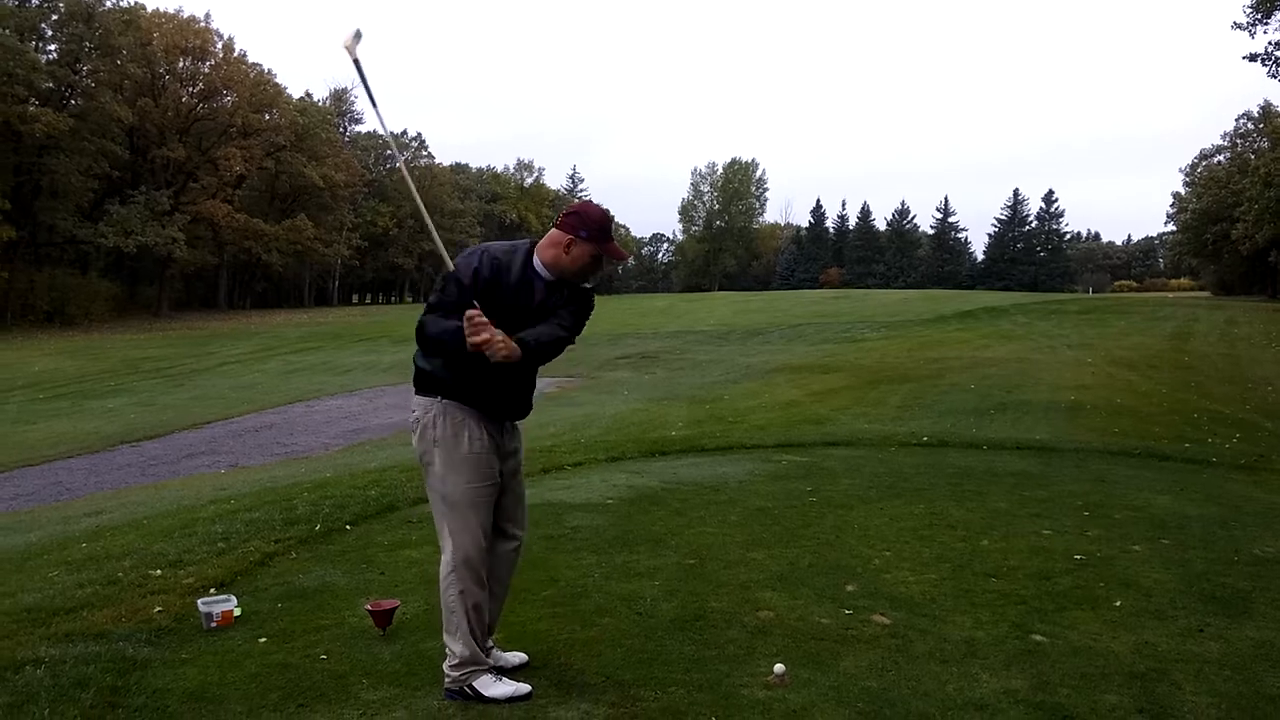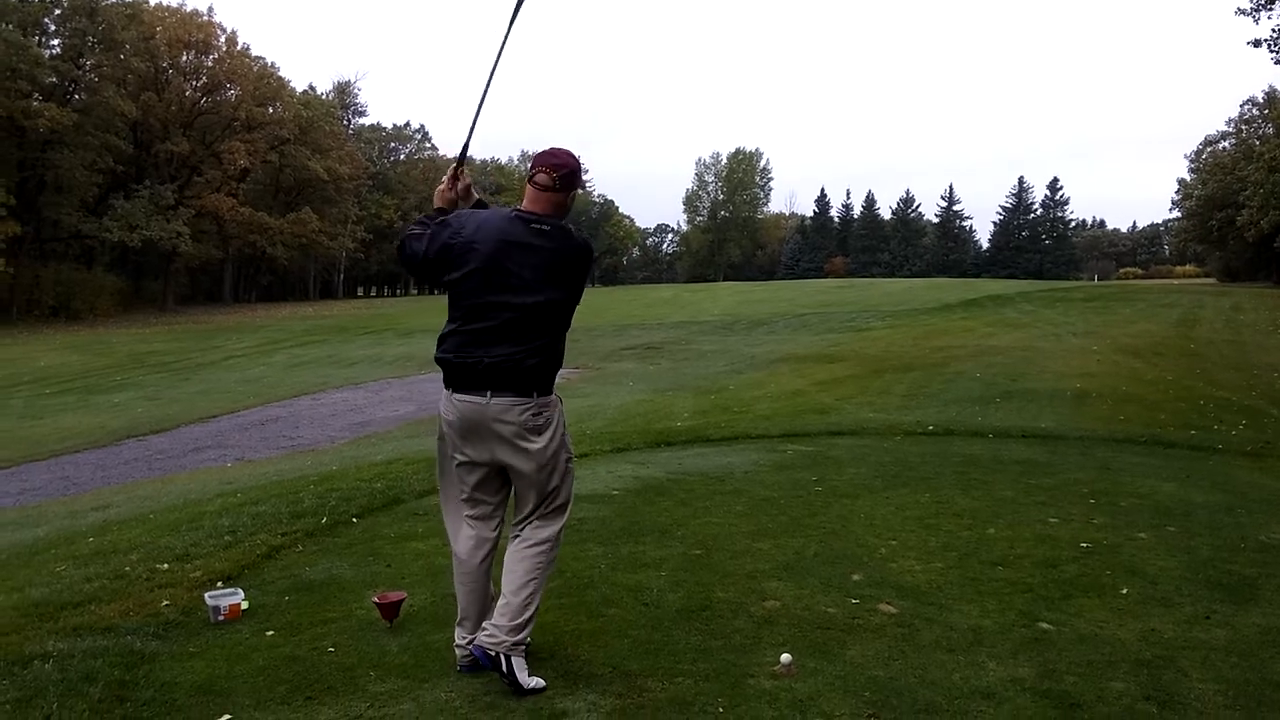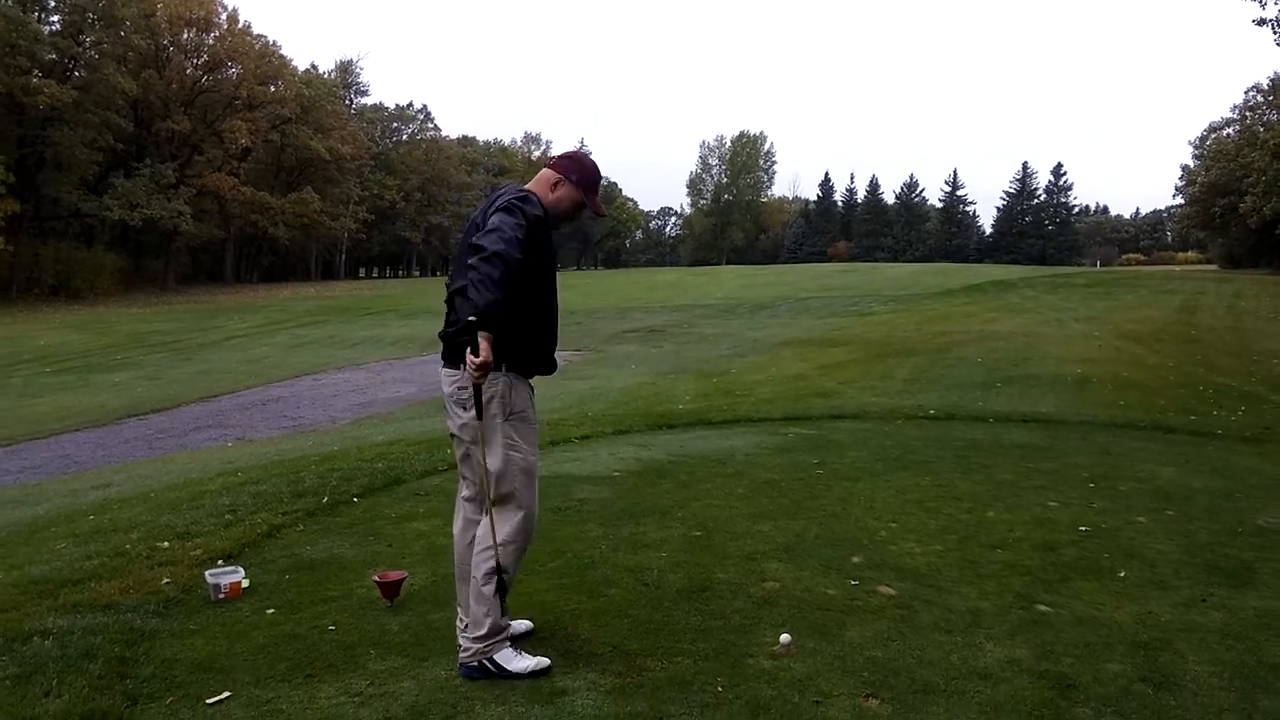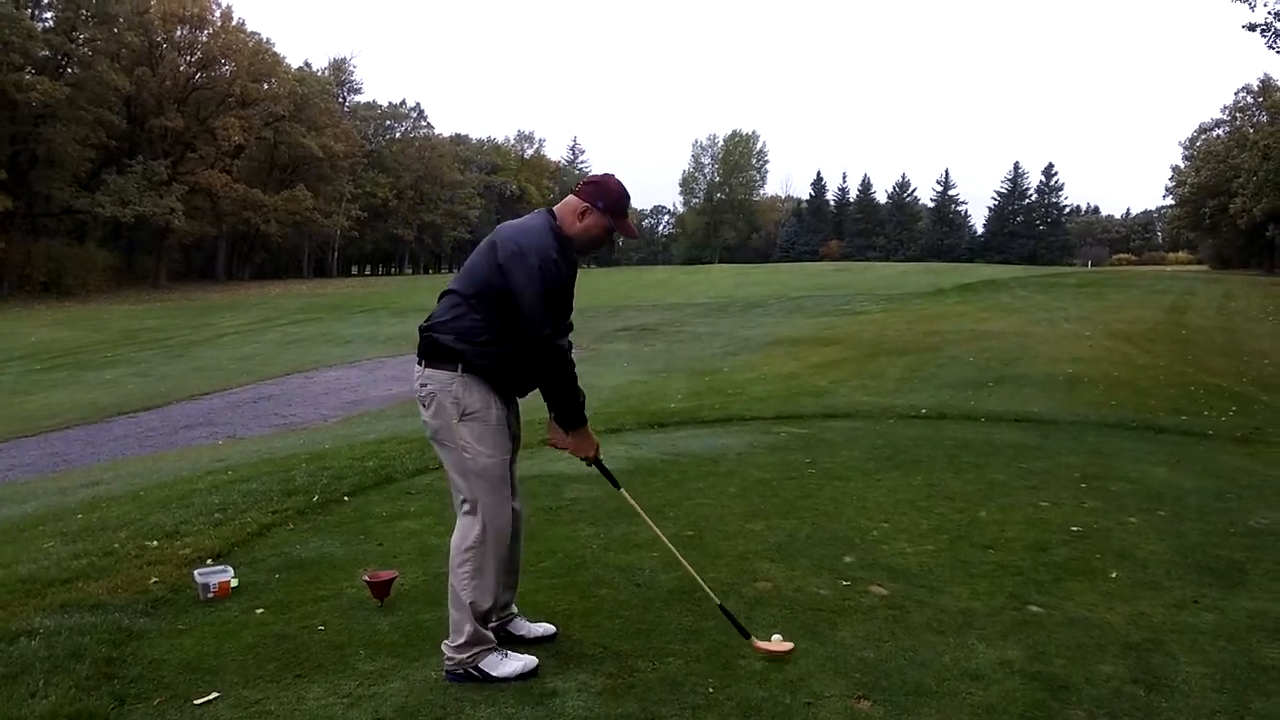
dt=1s
person 1, frame 1
left shoulder: (576, 296)
right shoulder: (486, 263)
left elbow: (550, 340)
right elbow: (428, 331)
left wrist: (513, 346)
right wrist: (470, 335)
left hip: (497, 416)
right hip: (451, 413)
left knee: (505, 540)
right knee: (466, 542)
left ankle: (475, 647)
right ankle: (464, 671)
person 1, frame 2
left shoulder: (467, 230)
right shoulder: (577, 251)
left elbow: (411, 257)
left wrist: (441, 210)
right wrist: (477, 203)
left hip: (461, 399)
right hip: (527, 405)
left knee: (472, 522)
right knee: (539, 523)
left ankle: (471, 641)
right ankle: (502, 640)
person 1, frame 3
left shoulder: (507, 210)
right shoulder: (521, 209)
left elbow: (464, 276)
right elbow: (489, 262)
right wrist: (483, 333)
left hip: (475, 372)
right hip: (491, 376)
left knee: (478, 501)
right knee: (509, 507)
left ankle: (477, 620)
right ankle: (481, 646)
person 1, frame 4
left shoulder: (544, 243)
right shoulder: (535, 250)
left elbow: (547, 341)
right elbow: (545, 346)
left wrist: (561, 413)
right wrist: (576, 423)
left hip: (485, 381)
right hip: (457, 381)
left knee: (503, 505)
right knee: (483, 508)
left ankle: (497, 616)
right ankle: (468, 649)
